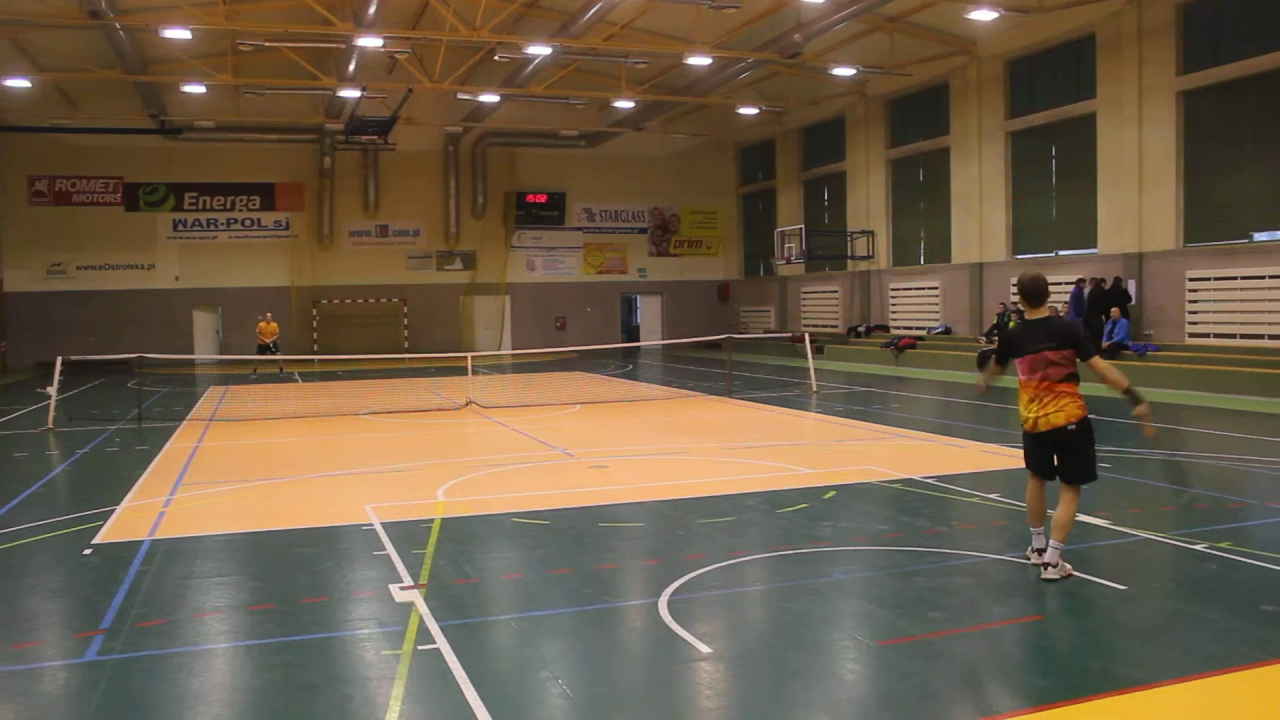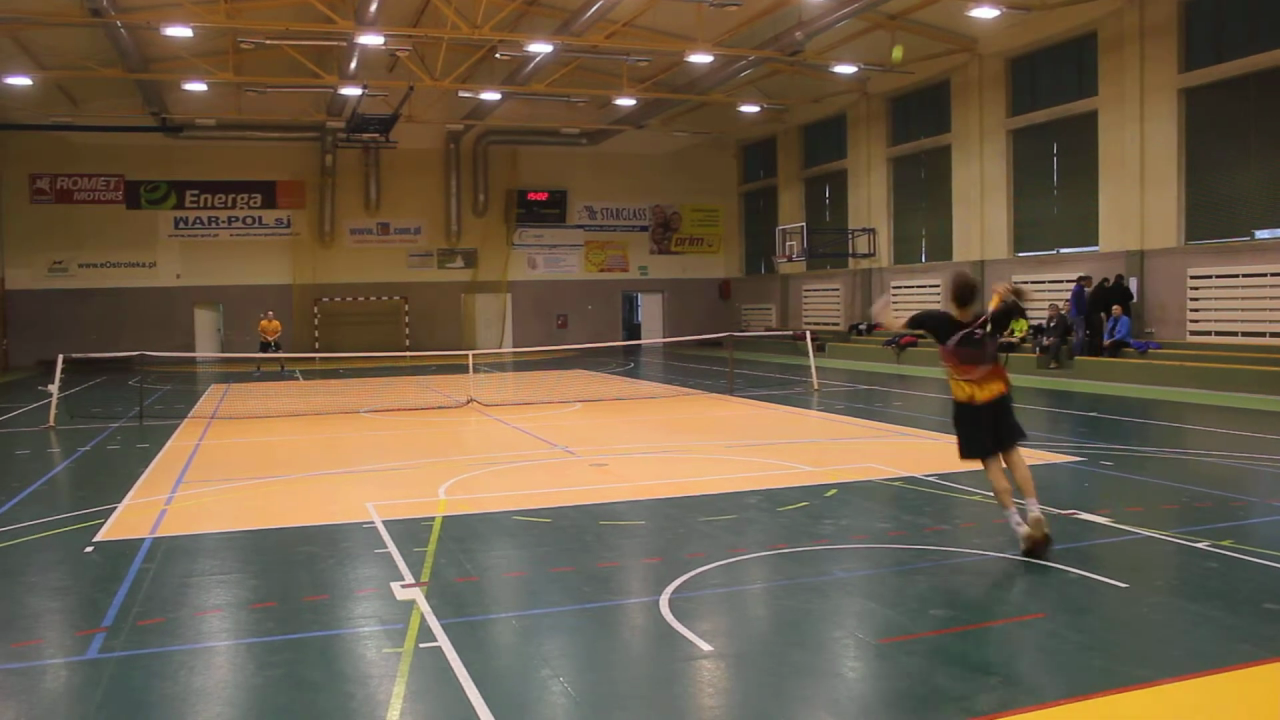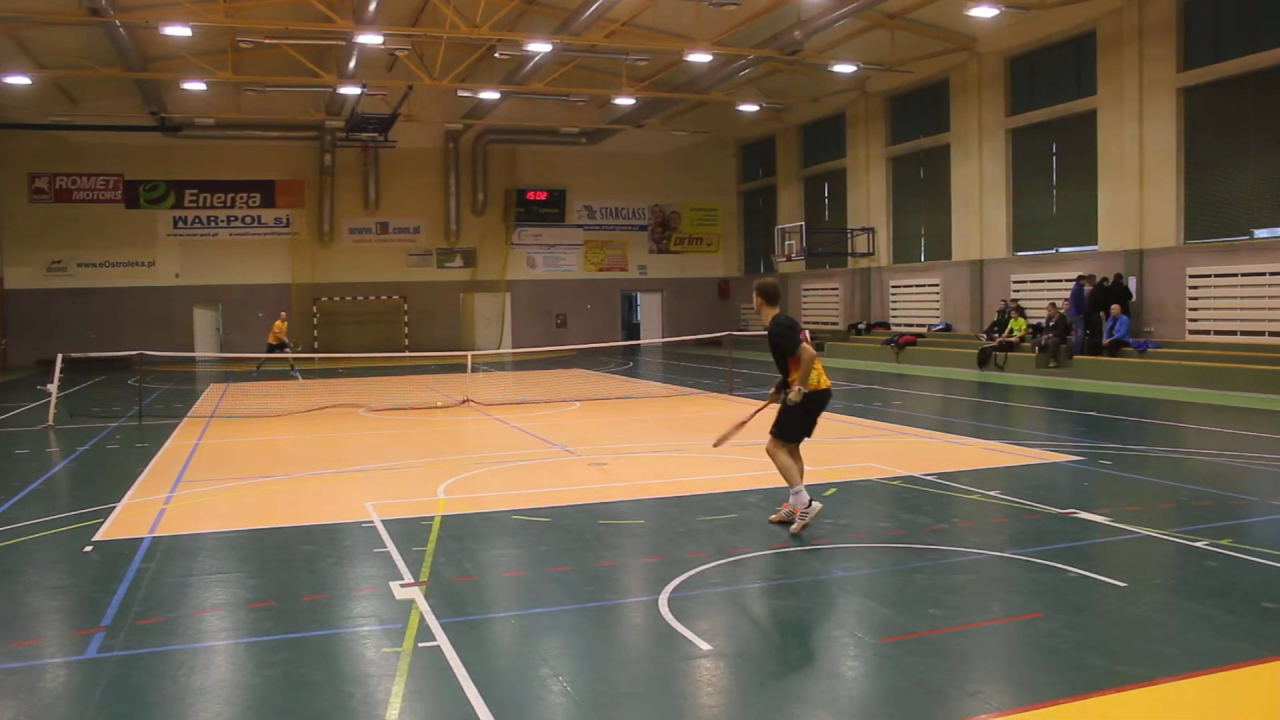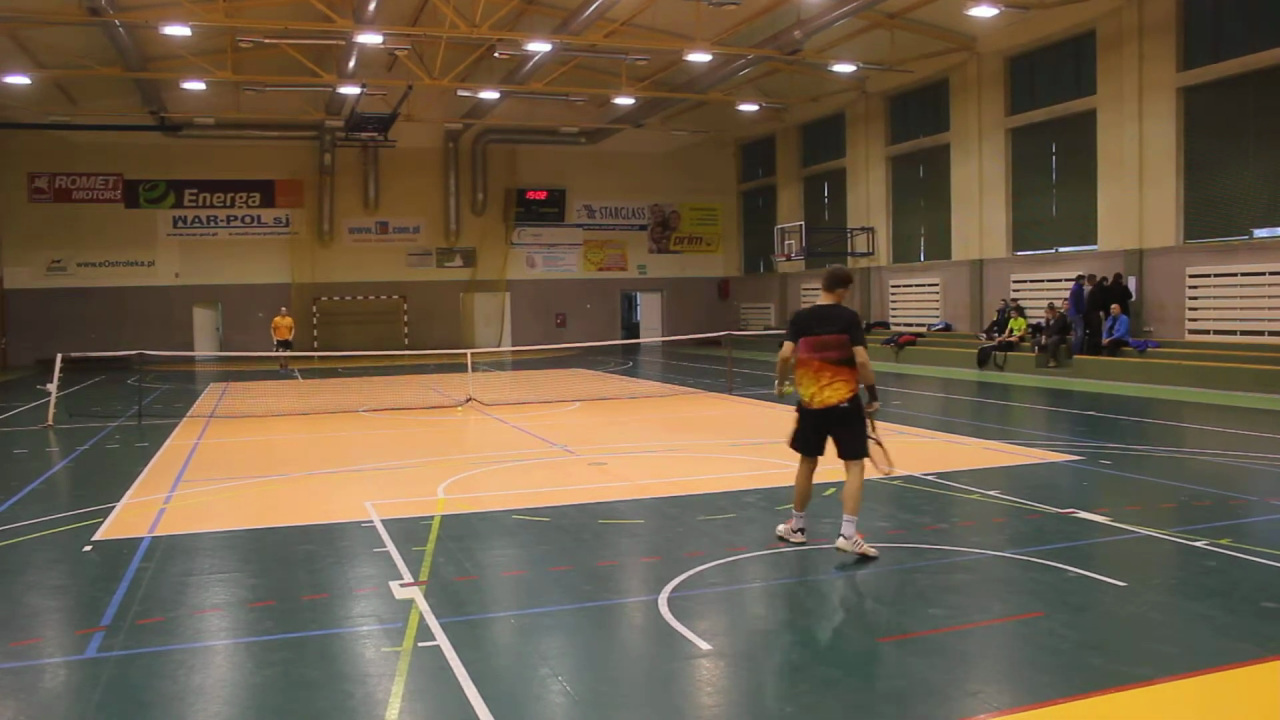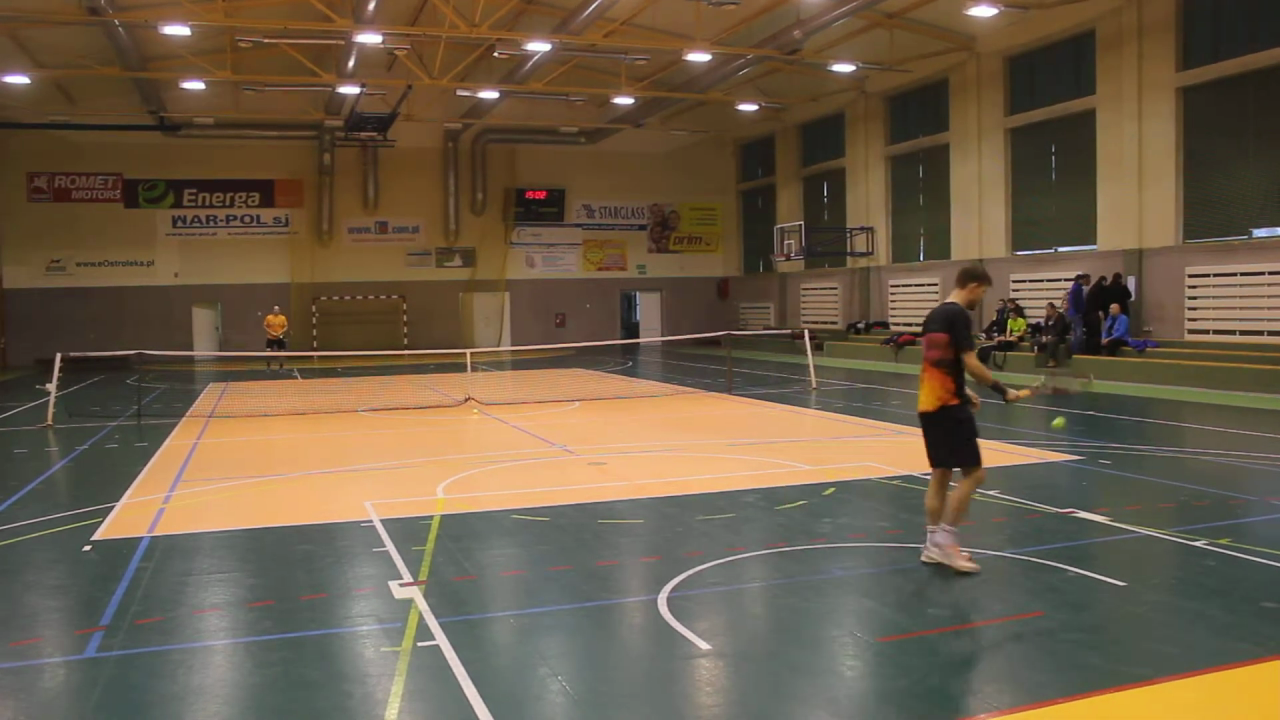
dt=1s
person 1, frame 1
left shoulder: (1011, 336)
right shoulder: (1067, 329)
left elbow: (997, 365)
right elbow: (1100, 366)
left wrist: (985, 379)
right wrist: (1136, 398)
left hip: (1034, 423)
right hip: (1071, 419)
left knee: (1037, 479)
right knee: (1070, 489)
left ankle: (1037, 545)
right ankle: (1052, 560)
person 1, frame 2
left shoulder: (938, 321)
right shoulder: (988, 324)
left elbow: (896, 326)
right elbow: (1017, 300)
left wrist: (882, 311)
right wrist: (1010, 294)
left hip: (969, 406)
right hip: (999, 398)
left knee: (992, 466)
right knee: (1014, 457)
left ankle: (1019, 525)
right ankle: (1035, 512)
person 1, frame 3
left shoulder: (777, 328)
right shoulder: (785, 322)
left elbow: (809, 354)
left wrist: (800, 388)
right wrist: (780, 385)
left hip: (808, 393)
right hip: (818, 389)
left knee: (775, 448)
right knee: (790, 446)
left ankle: (805, 503)
right ankle: (795, 505)
person 1, frame 4
left shoulder: (801, 318)
right shoulder: (849, 317)
left elbow: (785, 354)
right elbow: (861, 360)
left wrist: (781, 381)
right wrist: (873, 395)
left hip: (811, 402)
right hip: (845, 402)
left knee: (807, 463)
right knee: (855, 467)
left ankle: (795, 527)
right ankle: (849, 536)
person 1, frame 5
left shoulder: (934, 315)
right shoulder: (960, 316)
right elbow: (970, 363)
left wrist: (962, 391)
right wrist: (1002, 389)
left hip: (929, 404)
right hip: (947, 406)
left knee: (940, 472)
right knee: (972, 473)
left ankle: (934, 542)
right ankle: (944, 541)
